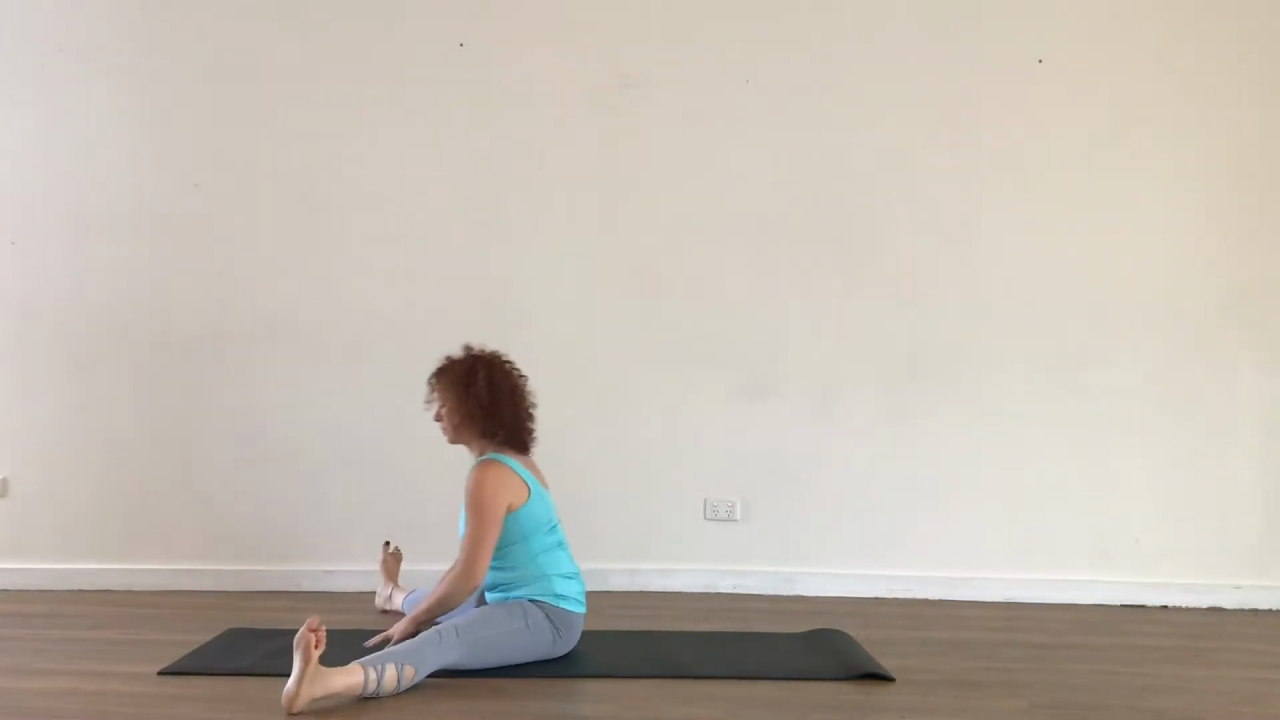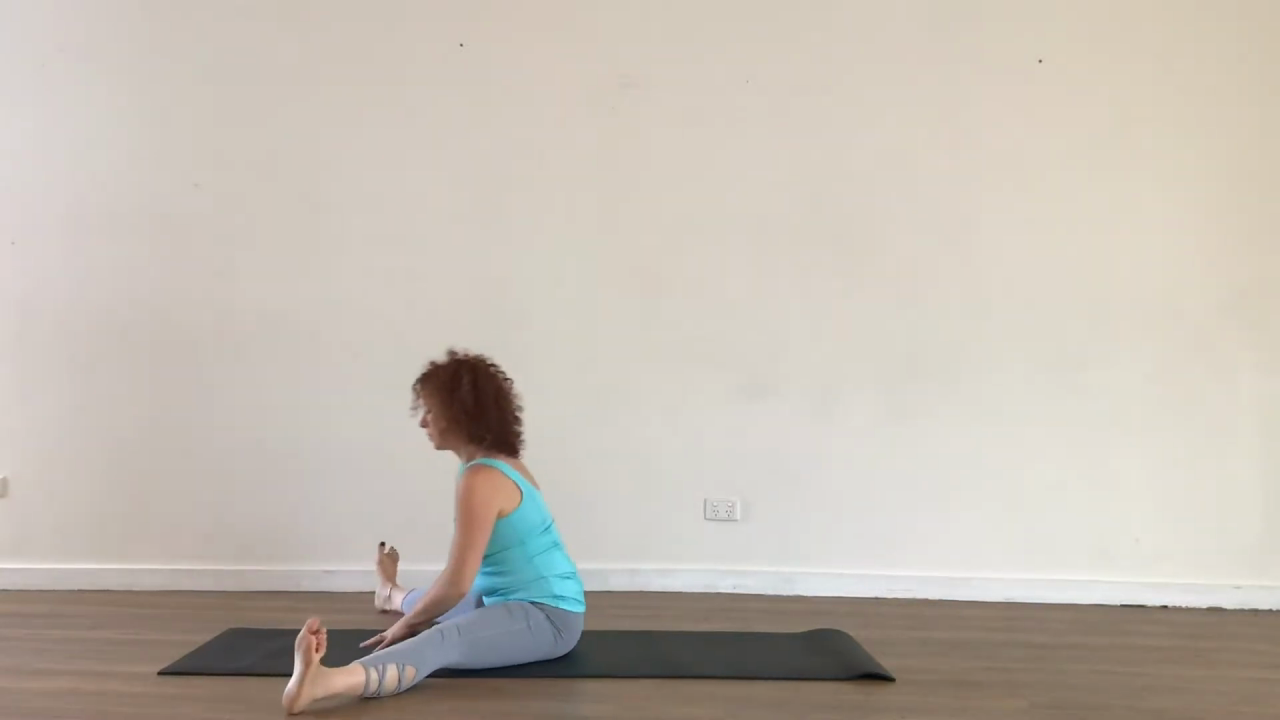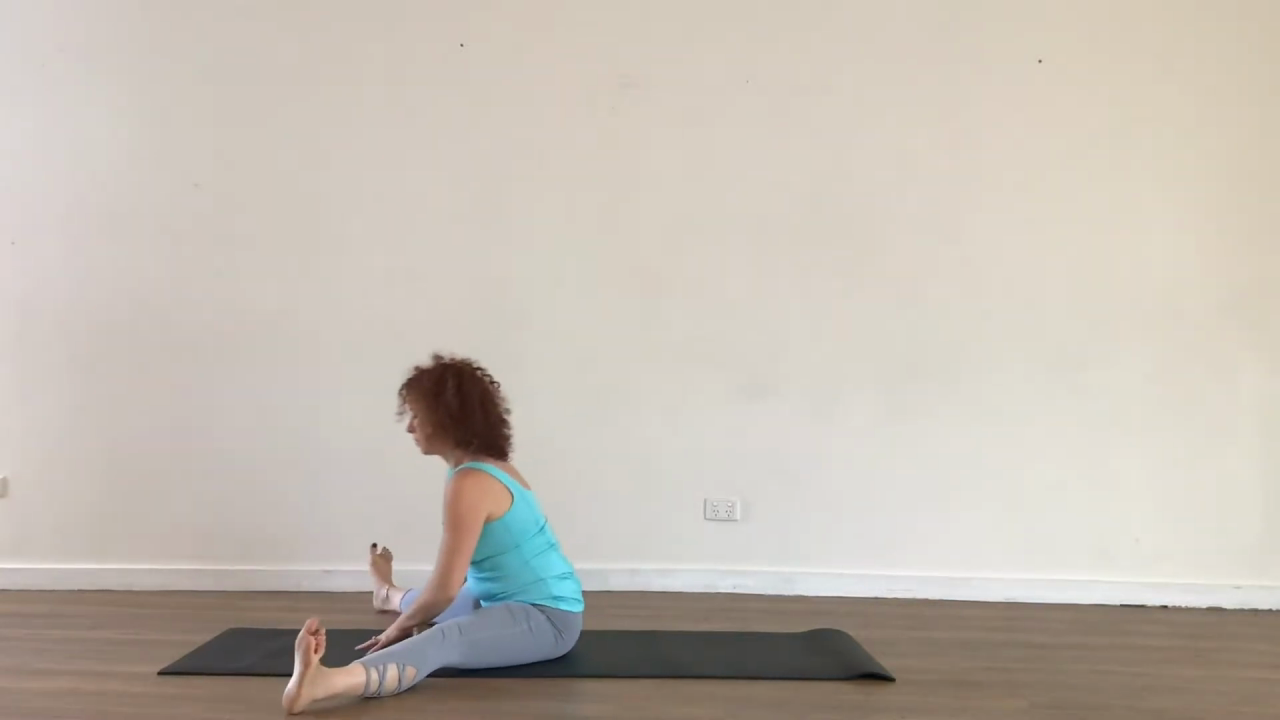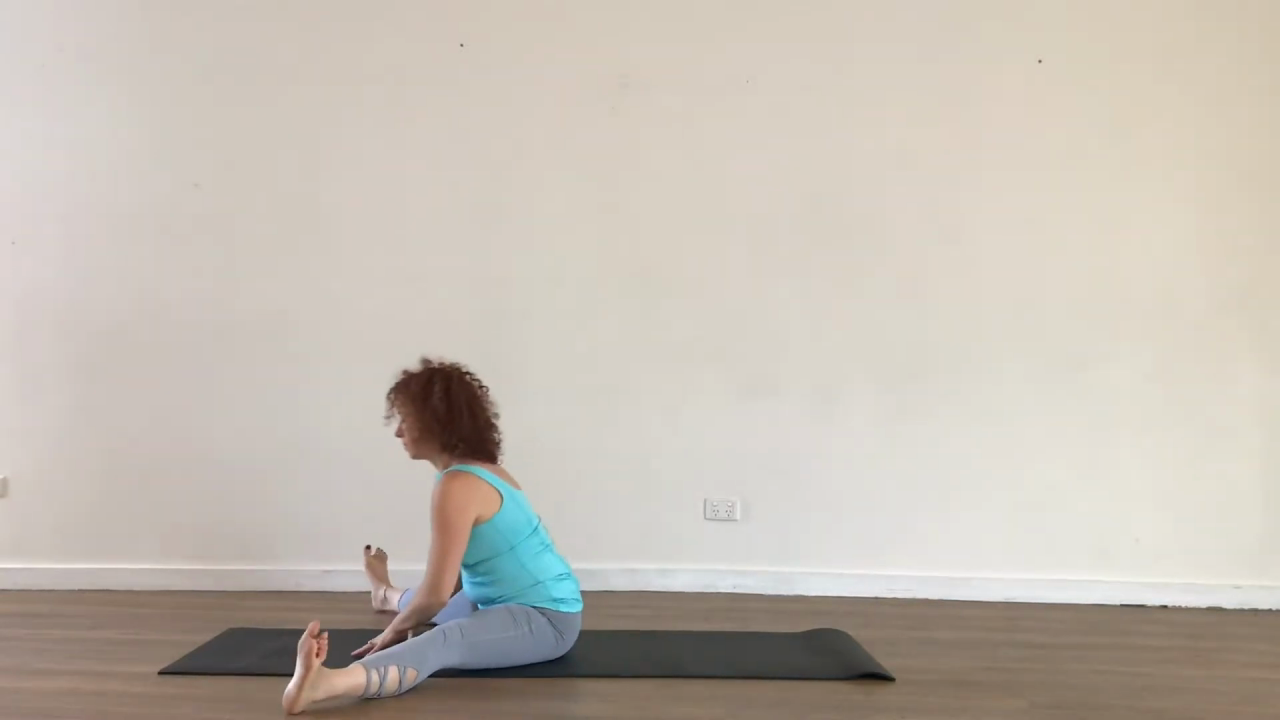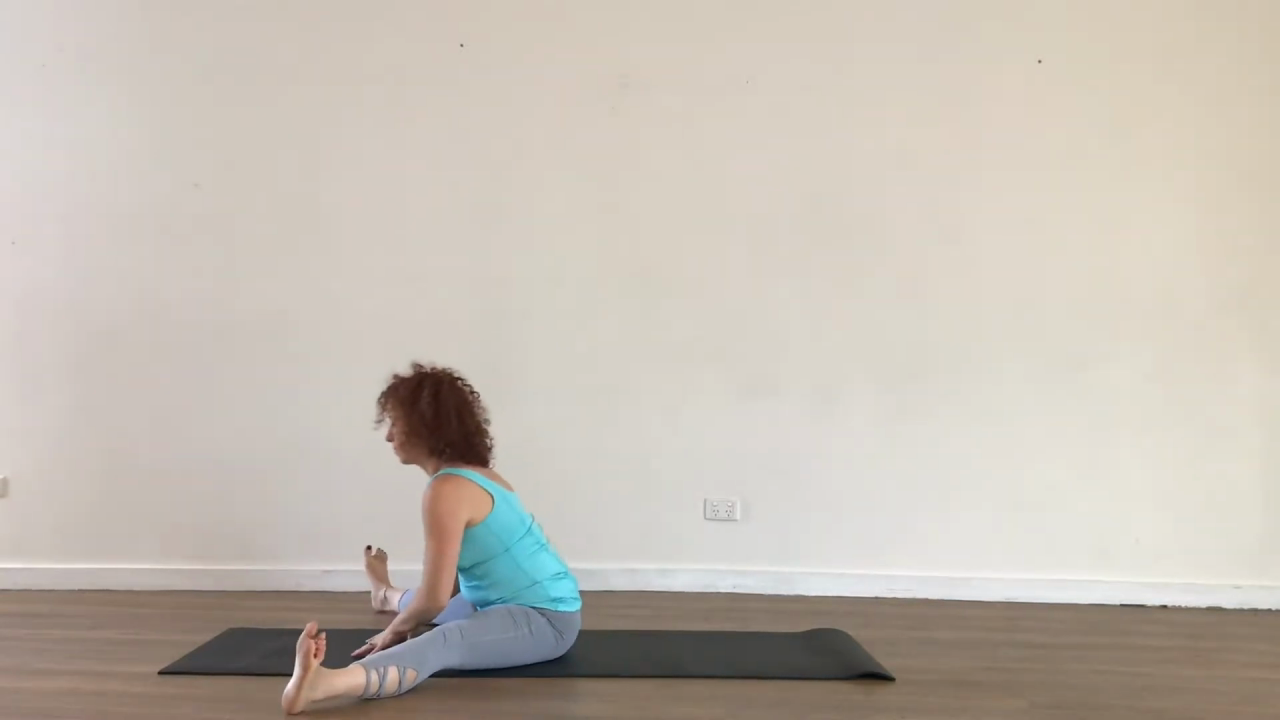
dt=0.1s
person 1, frame 1
left shoulder: (490, 475)
right shoulder: (510, 461)
left elbow: (470, 575)
right elbow: (478, 559)
left wrist: (416, 619)
right wrist: (422, 609)
left hip: (548, 619)
right hip: (527, 601)
left knee: (439, 643)
right knee: (444, 602)
left ankle: (322, 683)
right ankle: (395, 595)
person 1, frame 2
left shoulder: (480, 480)
right shoulder: (499, 464)
left elbow: (457, 582)
right elbow: (467, 571)
left wrist: (408, 623)
right wrist: (415, 613)
left hip: (547, 618)
right hip: (527, 602)
left knee: (440, 642)
right knee: (443, 605)
left ankle: (323, 683)
right ankle: (393, 594)
person 1, frame 3
left shoulder: (469, 484)
right shoulder: (490, 467)
left elbow: (446, 586)
right elbow: (459, 575)
left wrist: (402, 626)
right wrist: (411, 617)
left hip: (547, 620)
right hip: (523, 602)
left knee: (440, 642)
right knee: (440, 608)
left ankle: (324, 683)
right ankle: (391, 594)
person 1, frame 4
left shoulder: (456, 487)
right shoulder: (480, 470)
left elbow: (436, 591)
right elbow: (449, 583)
left wrist: (397, 628)
right wrist: (405, 616)
left hip: (546, 620)
right hip: (523, 603)
left knee: (441, 644)
right knee: (447, 607)
left ankle: (323, 684)
right ankle: (389, 595)
person 1, frame 5
left shoulder: (446, 491)
right shoulder: (471, 474)
left elbow: (435, 596)
right elbow: (447, 585)
left wrist: (396, 630)
right wrist: (404, 621)
left hip: (545, 621)
right hip: (522, 604)
left knee: (441, 645)
right knee: (443, 608)
left ankle: (323, 683)
right ankle: (390, 595)
